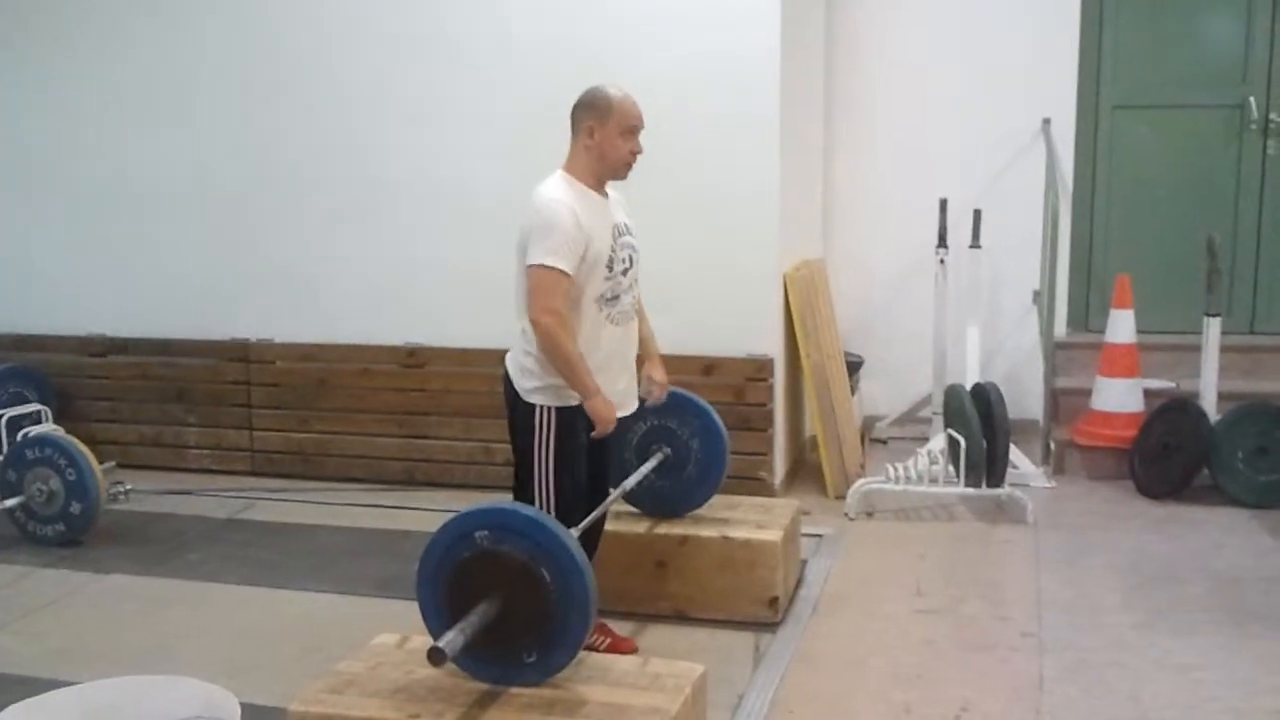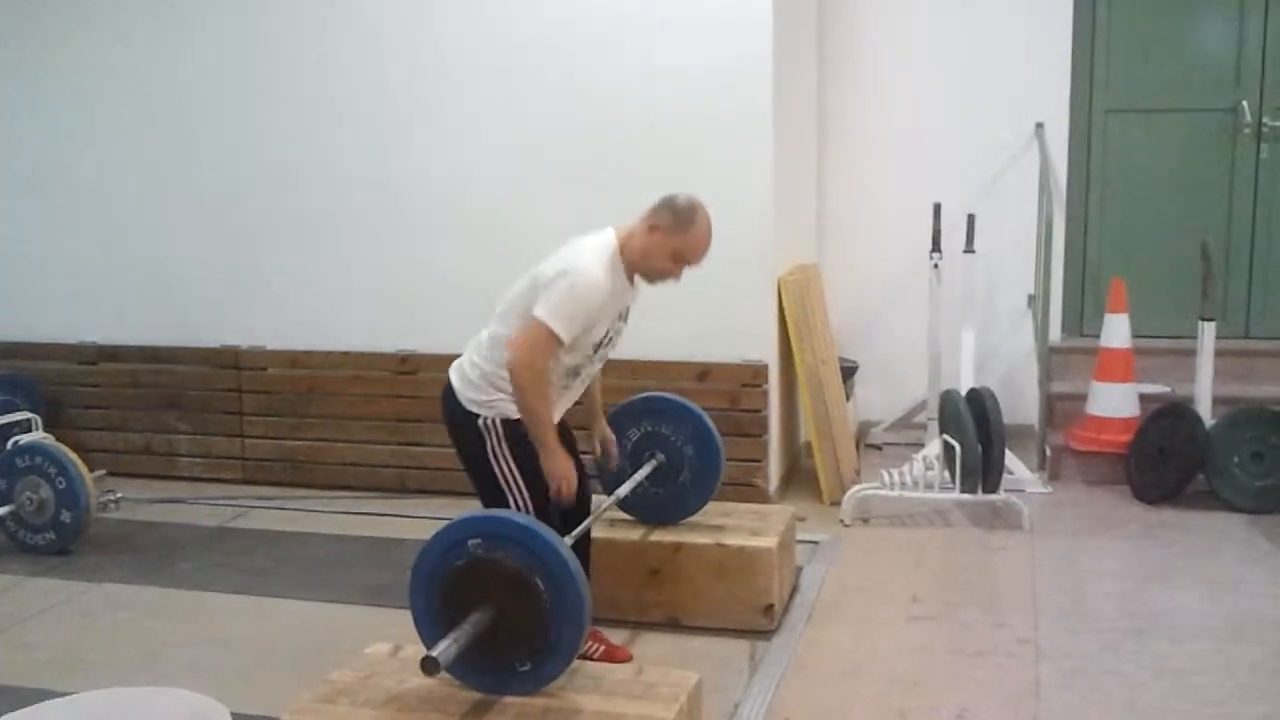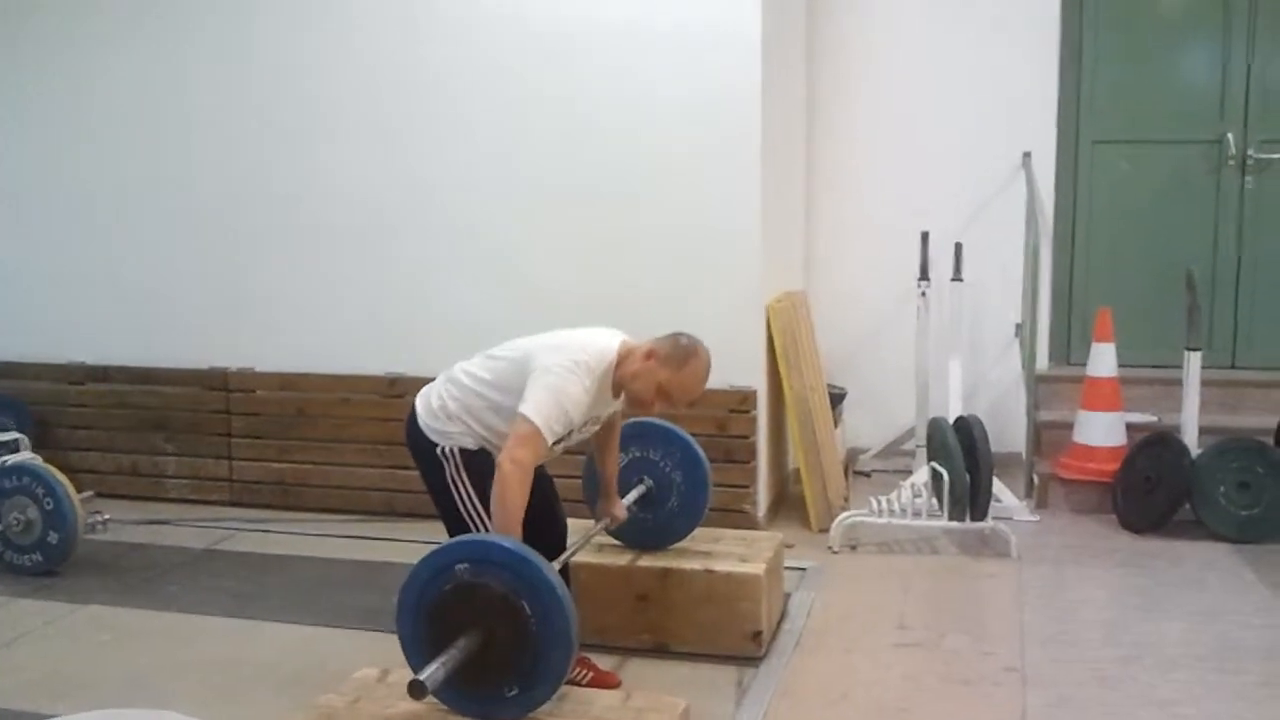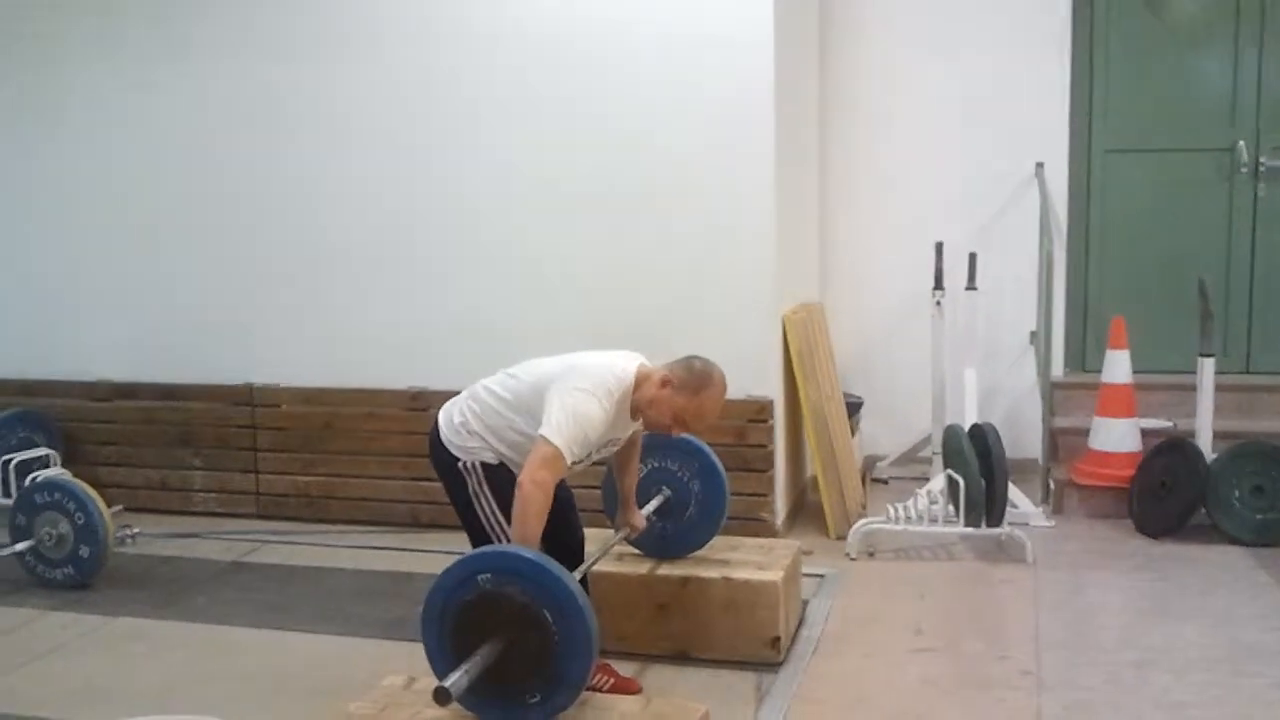
dt=0.7s
person 1, frame 1
left shoulder: (609, 201)
right shoulder: (558, 208)
left elbow: (624, 292)
right elbow: (546, 315)
left wrist: (651, 358)
right wrist: (590, 394)
left hip: (595, 393)
right hip: (551, 396)
left knee: (587, 514)
right knee: (546, 524)
person 1, frame 2
left shoulder: (621, 272)
right shoulder: (588, 275)
right elbow: (522, 361)
left wrist: (597, 419)
right wrist: (550, 451)
left hip: (530, 406)
right hip: (486, 404)
left knee: (574, 511)
person 1, frame 3
left shoulder: (622, 363)
right shoulder: (575, 373)
left elbow: (606, 423)
right elbow: (513, 464)
left wrist: (609, 497)
left hip: (496, 430)
right hip: (446, 431)
left knee: (549, 535)
person 1, frame 4
left shoulder: (641, 382)
right shoulder: (593, 397)
left elbow: (627, 437)
right elbow: (533, 484)
left wrist: (628, 506)
left hip: (516, 444)
right hip: (467, 444)
left knee: (568, 546)
